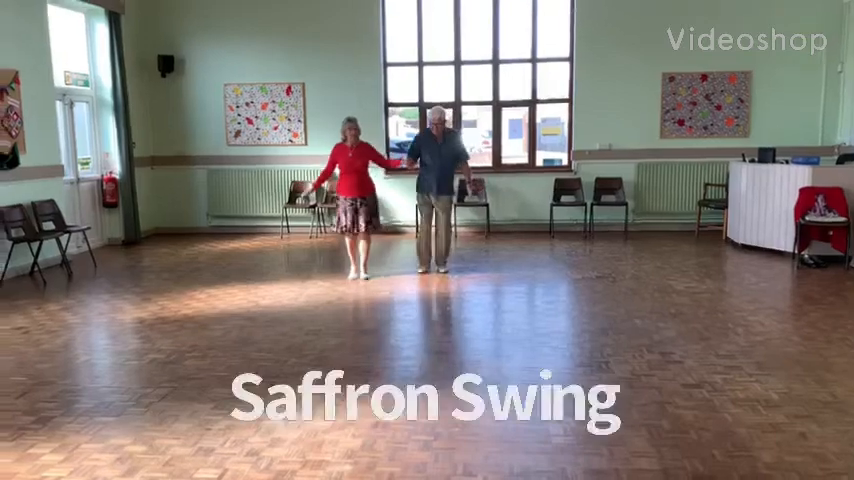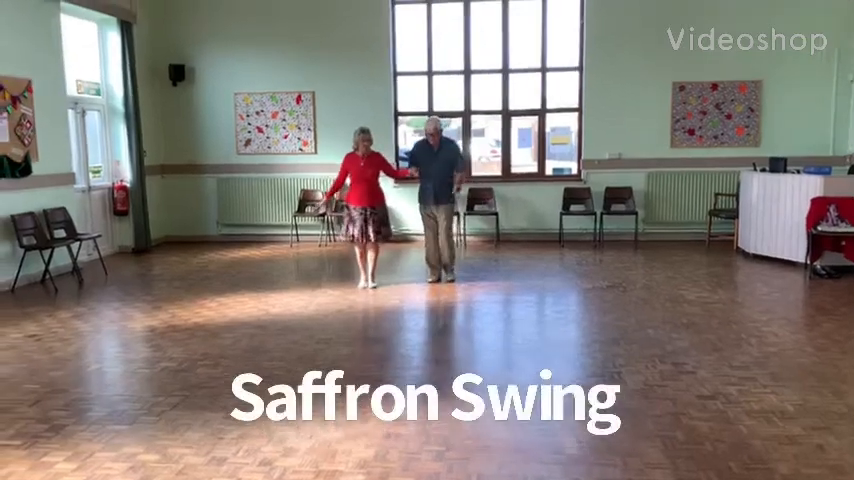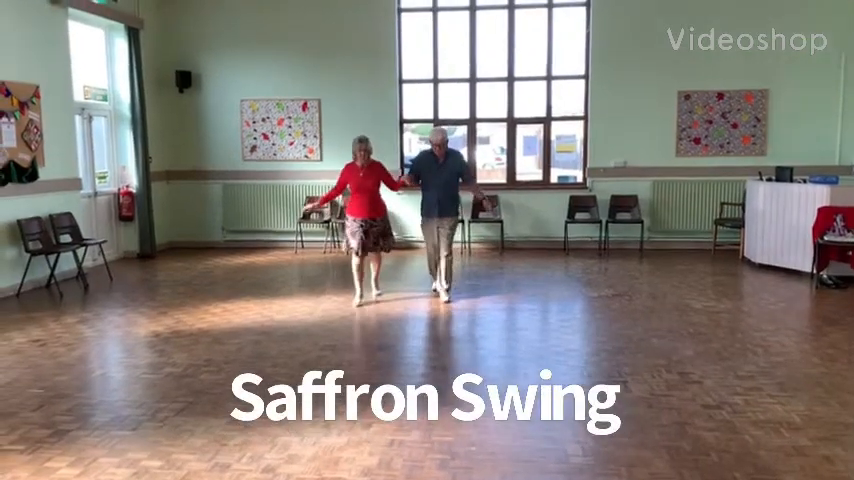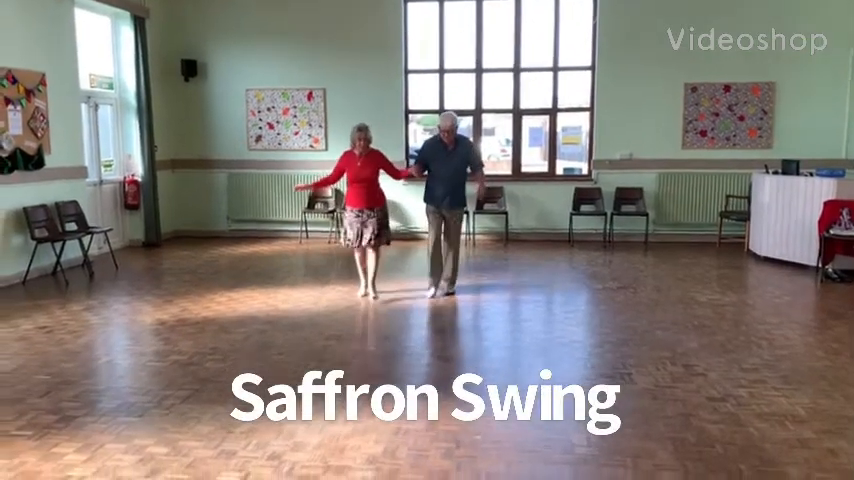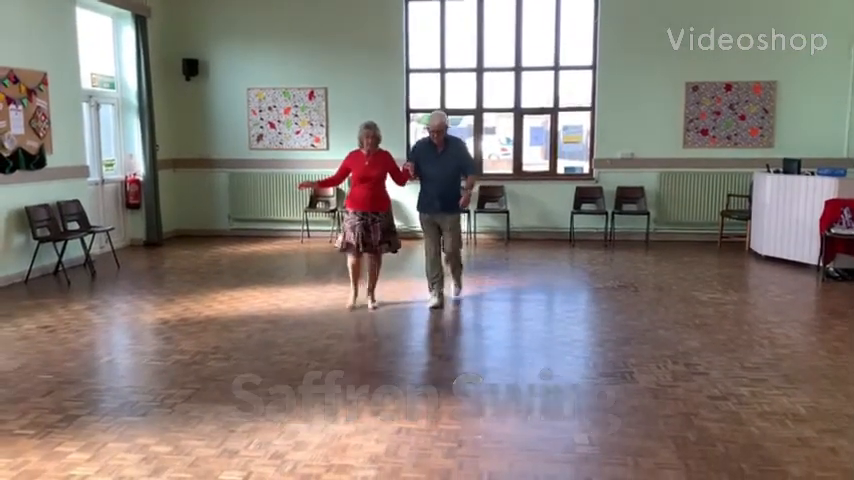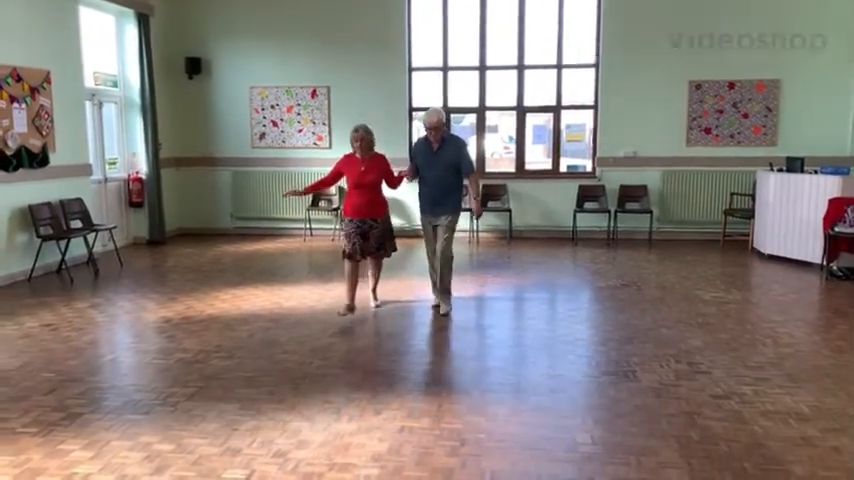
dt=0.7s
person 1, frame 1
left shoulder: (454, 137)
right shoulder: (421, 137)
left elbow: (463, 162)
right elbow: (412, 158)
left wrist: (468, 181)
right wrist: (409, 162)
left hip: (445, 190)
right hip: (425, 189)
left knee: (444, 227)
right knee: (424, 226)
left ankle: (442, 262)
right ankle: (423, 263)
person 1, frame 2
left shoulder: (451, 146)
right shoulder: (419, 147)
left elbow: (459, 170)
right elbow: (412, 167)
left wrist: (457, 185)
right wrist: (414, 170)
left hip: (445, 199)
right hip: (426, 199)
left knee: (446, 235)
right knee: (430, 236)
left ankle: (449, 269)
right ankle: (434, 271)
person 1, frame 3
left shoulder: (456, 158)
right shoulder: (422, 158)
left elbow: (469, 181)
right elbow: (412, 179)
left wrist: (482, 198)
right wrist: (409, 180)
left hip: (449, 213)
right hip: (428, 212)
left knee: (445, 251)
right knee: (432, 249)
left ankle: (444, 288)
right ankle: (436, 280)
person 1, frame 4
left shoulder: (466, 145)
right shoulder: (430, 145)
left elbow: (476, 168)
right elbow: (420, 167)
left wrist: (481, 184)
right wrist: (416, 170)
left hip: (456, 203)
right hip: (434, 202)
left knee: (452, 243)
right knee: (434, 241)
left ankle: (449, 283)
right ankle: (434, 282)
person 1, frame 5
left shoulder: (458, 146)
right shoulder: (420, 147)
left elbow: (470, 173)
right elbow: (413, 173)
left wrist: (467, 191)
right wrist: (410, 170)
left hip: (451, 208)
right hip: (427, 208)
left knee: (452, 248)
right knee: (431, 251)
left ankle: (456, 278)
right ankle: (436, 293)
person 1, frame 6
left shoulder: (457, 145)
right shoulder: (419, 146)
left elbow: (470, 174)
right elbow: (415, 173)
left wrist: (475, 199)
right wrist: (410, 174)
left hip: (449, 210)
right hip: (427, 210)
left knee: (443, 252)
right knee: (432, 254)
left ankle: (444, 297)
right ankle: (438, 294)
person 2, frame 1
left shoulder: (366, 148)
right shoulder: (338, 149)
left elbow: (384, 162)
right elbow: (328, 171)
left wrist: (400, 162)
right wrist: (314, 186)
left hip: (365, 195)
right hip: (345, 196)
left knee: (364, 232)
right knee: (349, 233)
left ankle: (363, 267)
right ankle: (354, 267)
person 2, frame 2
left shoulder: (377, 157)
right shoulder: (349, 158)
left elbow: (393, 173)
right elbow: (340, 180)
left wrist: (408, 172)
right wrist: (328, 197)
left hip: (375, 204)
right hip: (355, 205)
left knee: (373, 241)
right knee: (358, 242)
left ankle: (371, 276)
right ankle: (363, 276)
person 2, frame 3
left shoulder: (377, 167)
right shoulder: (348, 169)
left elbow: (393, 185)
right elbow: (337, 190)
left wrist: (403, 181)
right wrist: (318, 203)
left hip: (377, 216)
right hip: (355, 217)
left knee: (376, 251)
right knee: (357, 254)
left ankle: (375, 283)
right ankle: (358, 292)
person 2, frame 4
left shoulder: (377, 156)
right shoulder: (346, 157)
left elbow: (396, 174)
right elbow: (332, 178)
left wrist: (410, 171)
right wrist: (311, 186)
left hip: (375, 207)
right hip: (353, 208)
left knee: (373, 245)
right knee: (358, 246)
left ankle: (372, 284)
right ankle: (363, 283)
person 2, frame 5
left shoulder: (385, 157)
right shoulder: (353, 157)
left elbow: (400, 180)
right elbow: (337, 178)
left wrist: (407, 169)
right wrist: (315, 184)
left hip: (379, 211)
right hip: (355, 211)
left knee: (375, 253)
right knee: (353, 252)
left ankle: (371, 293)
right ankle: (354, 291)
person 2, frame 6
left shoulder: (380, 160)
right shoulder: (346, 161)
left elbow: (393, 183)
right elbow: (328, 181)
left wrist: (402, 176)
right wrist: (304, 191)
left hip: (377, 216)
right hip: (353, 217)
left knee: (376, 256)
right knee: (351, 258)
left ankle: (373, 292)
right ankle: (349, 303)
